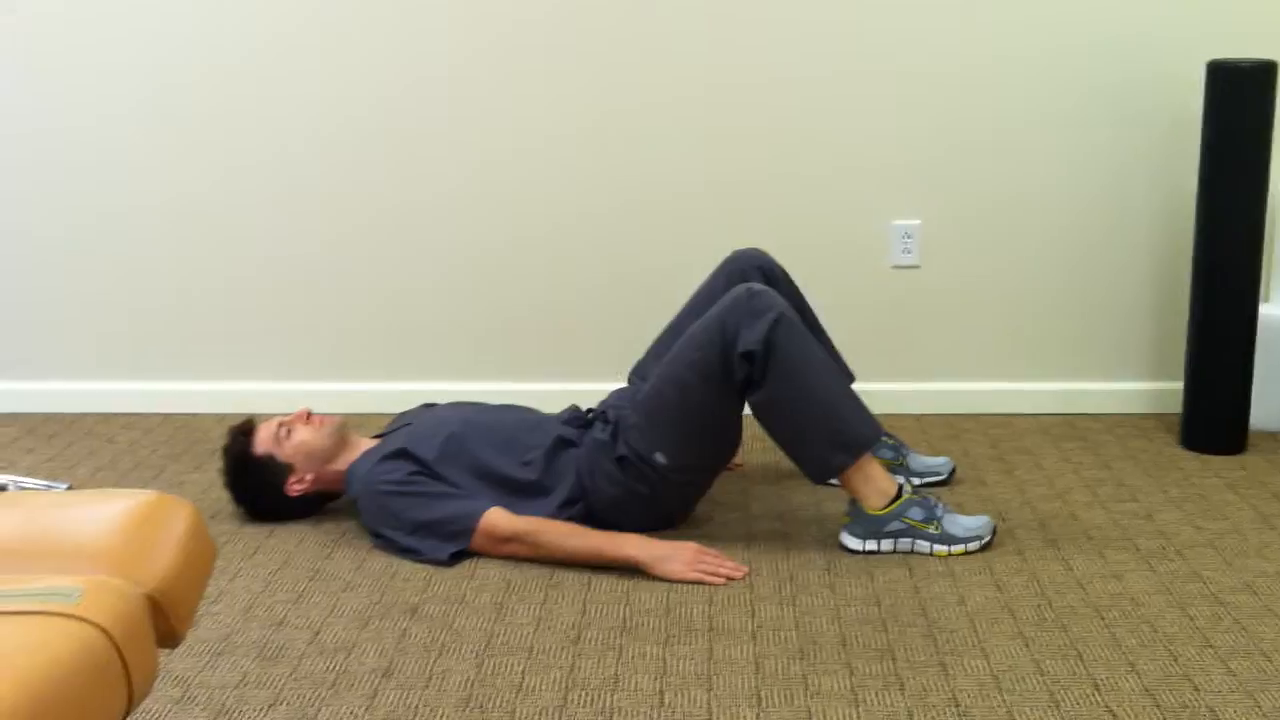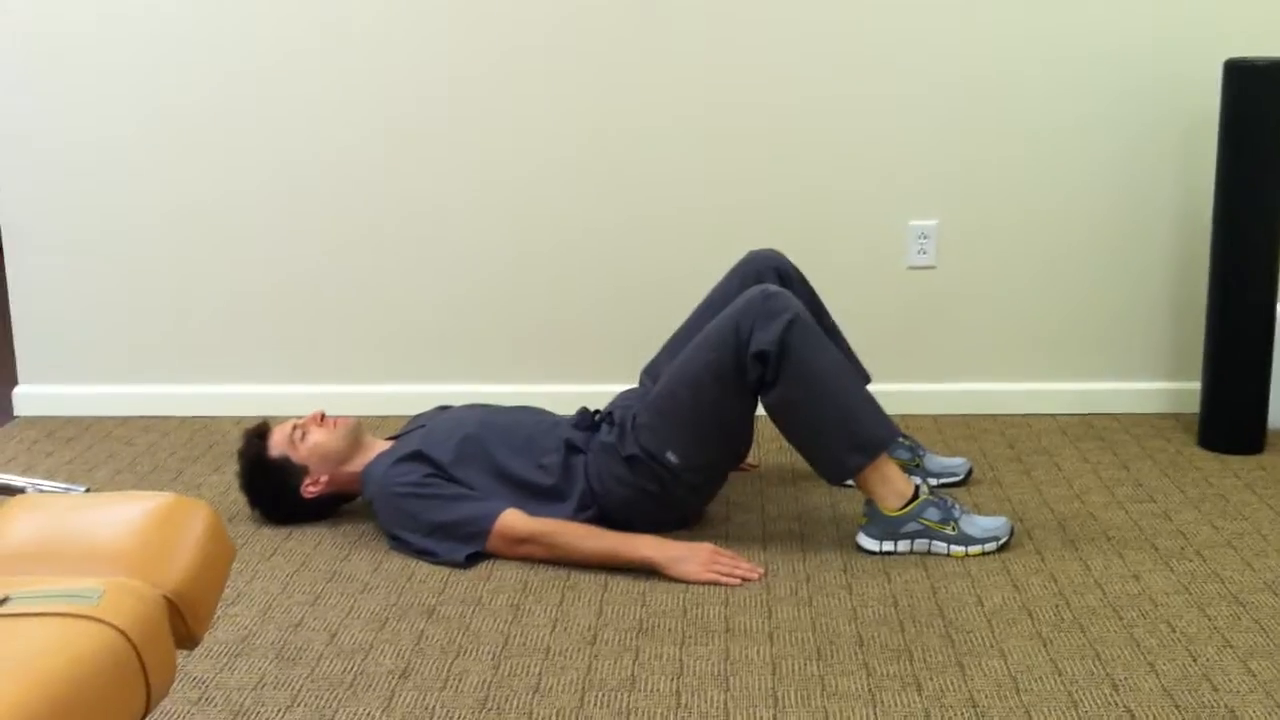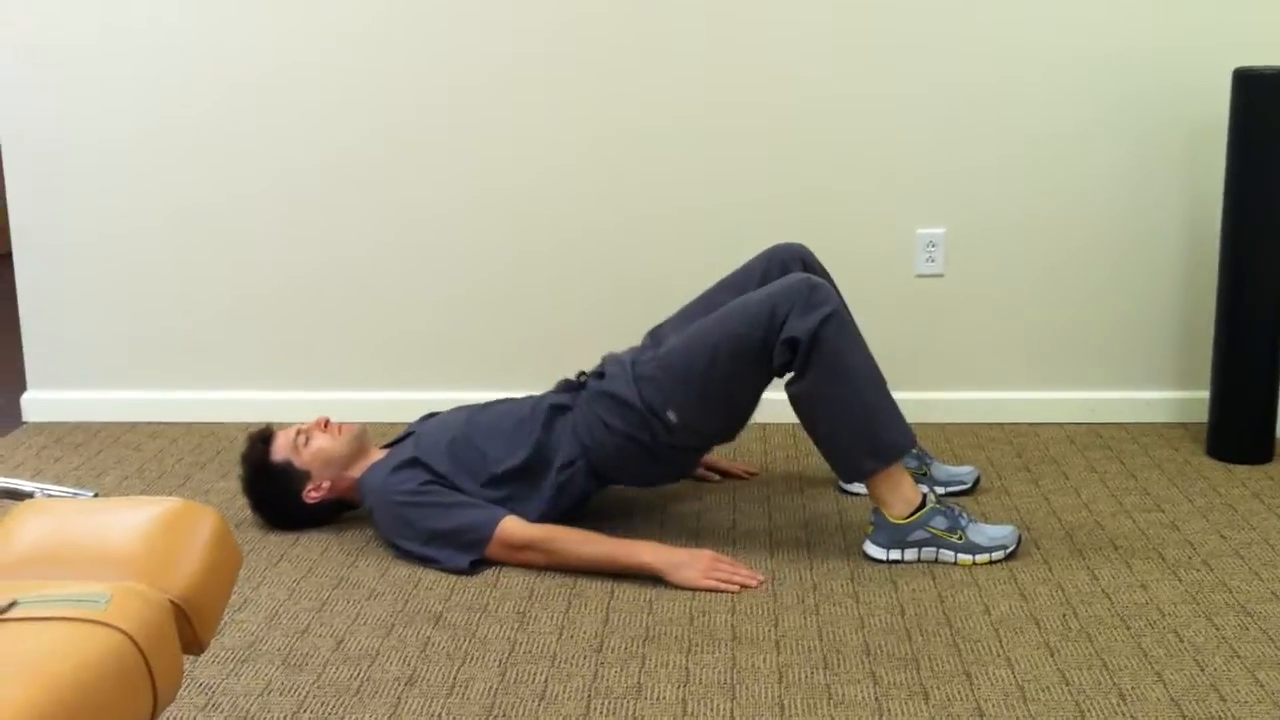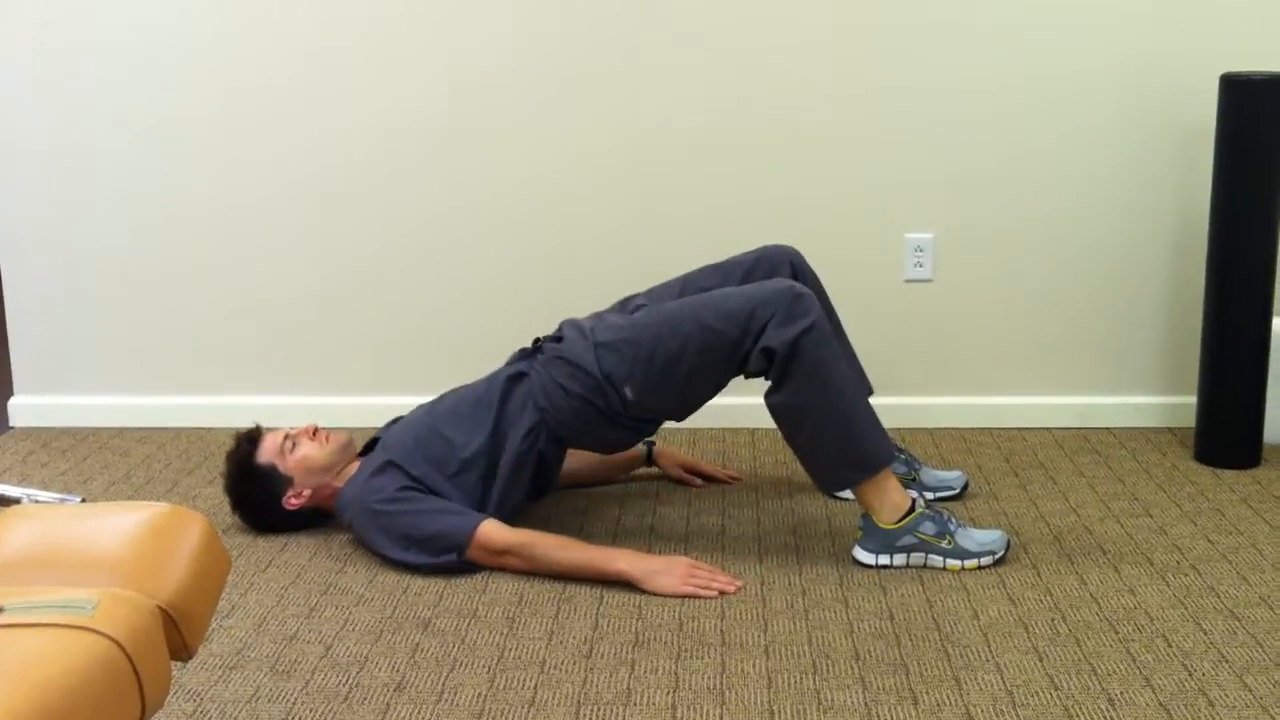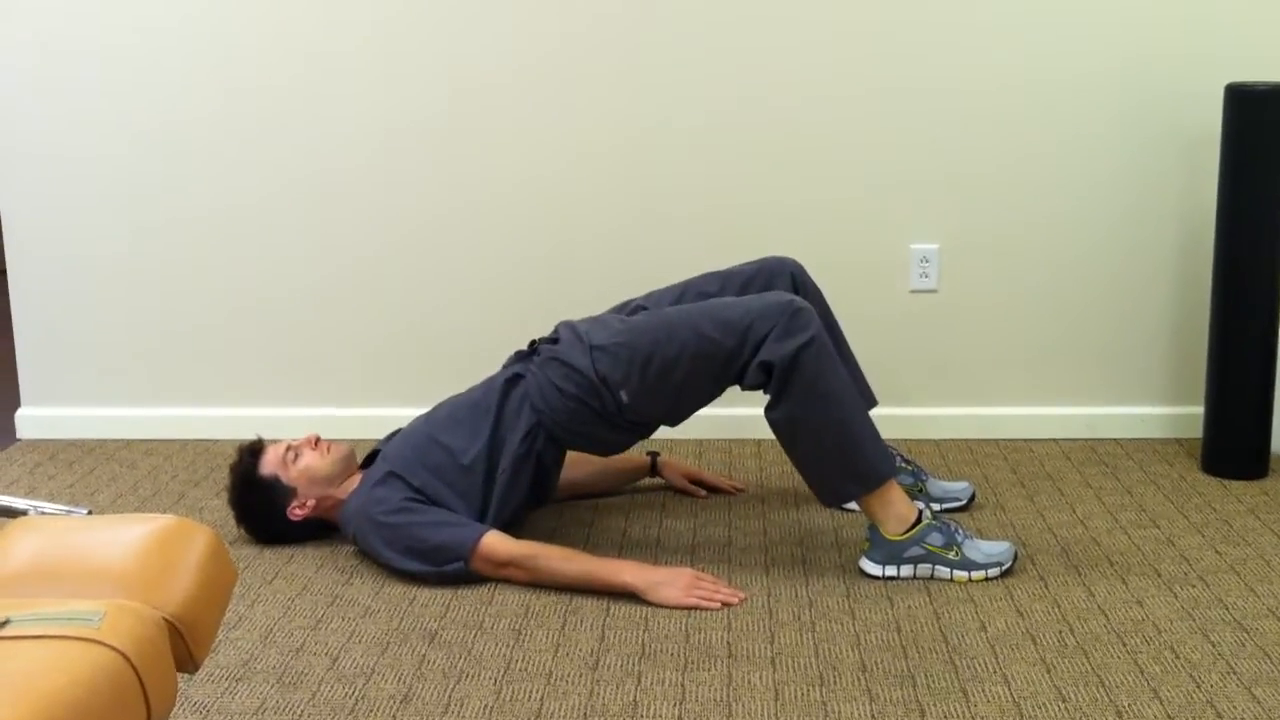
dt=0.5s
person 1, frame 1
left shoulder: (403, 434)
right shoulder: (381, 488)
right elbow: (507, 533)
left wrist: (692, 422)
right wrist: (645, 551)
left hip: (608, 425)
right hip: (624, 475)
left knee: (749, 269)
right knee: (753, 315)
left ankle: (863, 445)
right ankle: (881, 506)
person 1, frame 2
left shoulder: (418, 434)
right shoulder: (396, 491)
right elbow: (521, 536)
left wrist: (704, 426)
right wrist: (659, 552)
left hip: (619, 427)
right hip: (634, 478)
left knee: (765, 271)
right knee: (767, 317)
left ankle: (878, 445)
right ankle: (897, 505)
person 1, frame 3
left shoulder: (412, 447)
right shoulder: (395, 497)
right elbow: (523, 542)
left wrist: (681, 445)
right wrist: (661, 559)
left hip: (610, 393)
right hip: (619, 428)
left knee: (788, 266)
right knee: (802, 306)
left ankle: (882, 453)
right ankle: (903, 514)
person 1, frame 4
left shoulder: (387, 453)
right shoulder: (373, 503)
right elbow: (502, 546)
left wrist: (649, 455)
right wrist: (637, 567)
left hip: (577, 363)
left knee: (778, 269)
right knee: (783, 313)
left ankle: (869, 456)
right ankle: (892, 520)
person 1, frame 5
left shoulder: (388, 466)
right shoulder: (376, 515)
right elbow: (505, 557)
left wrist: (651, 467)
right wrist: (642, 578)
left knee: (778, 280)
right knee: (780, 326)
left ankle: (871, 463)
right ankle: (898, 530)
